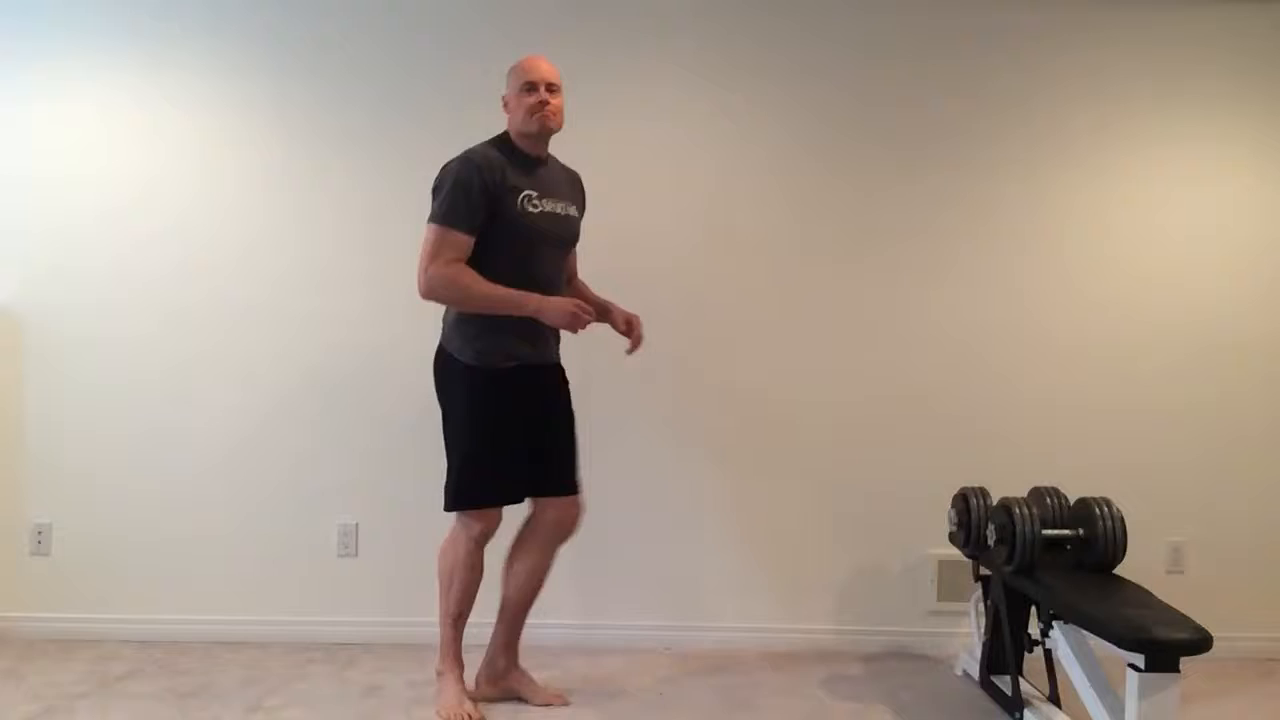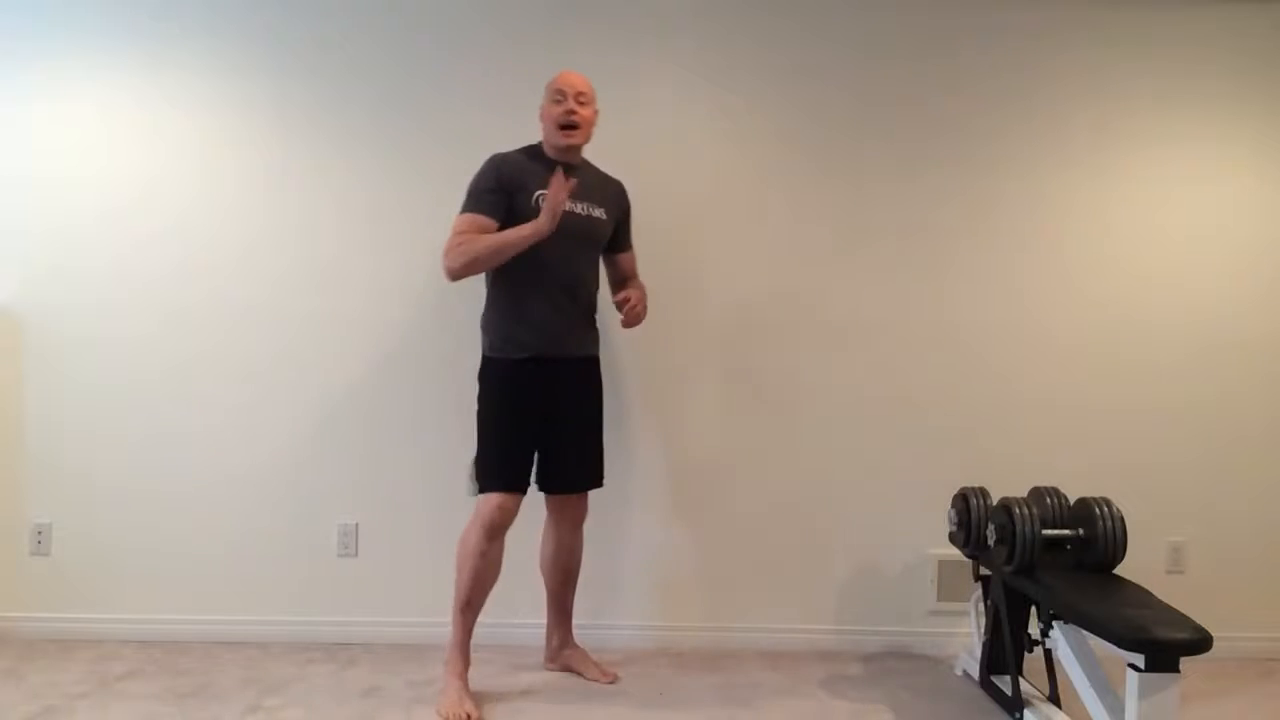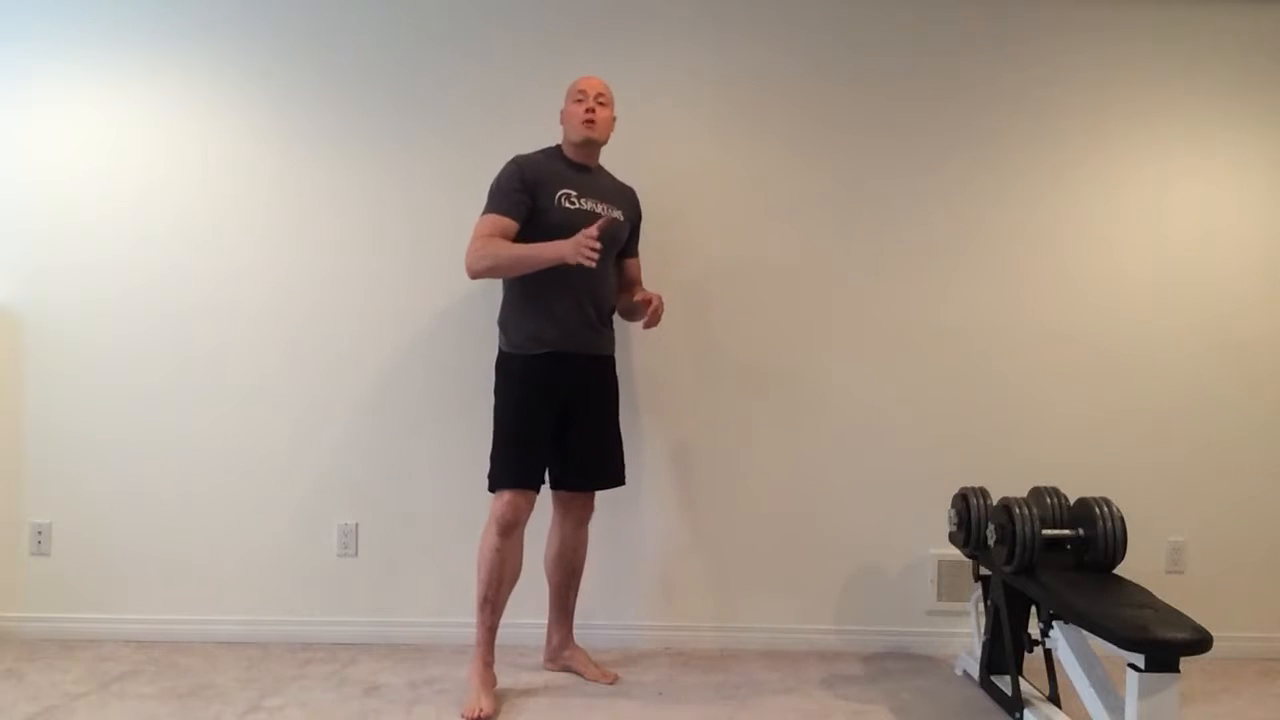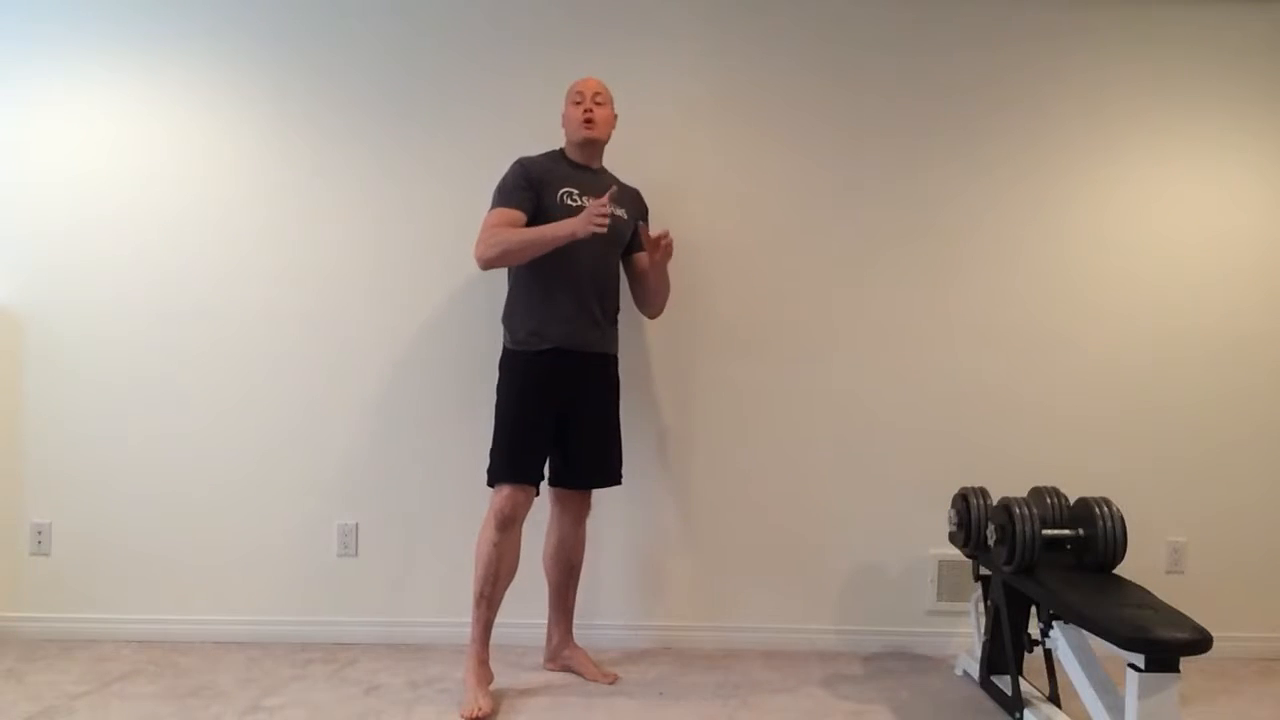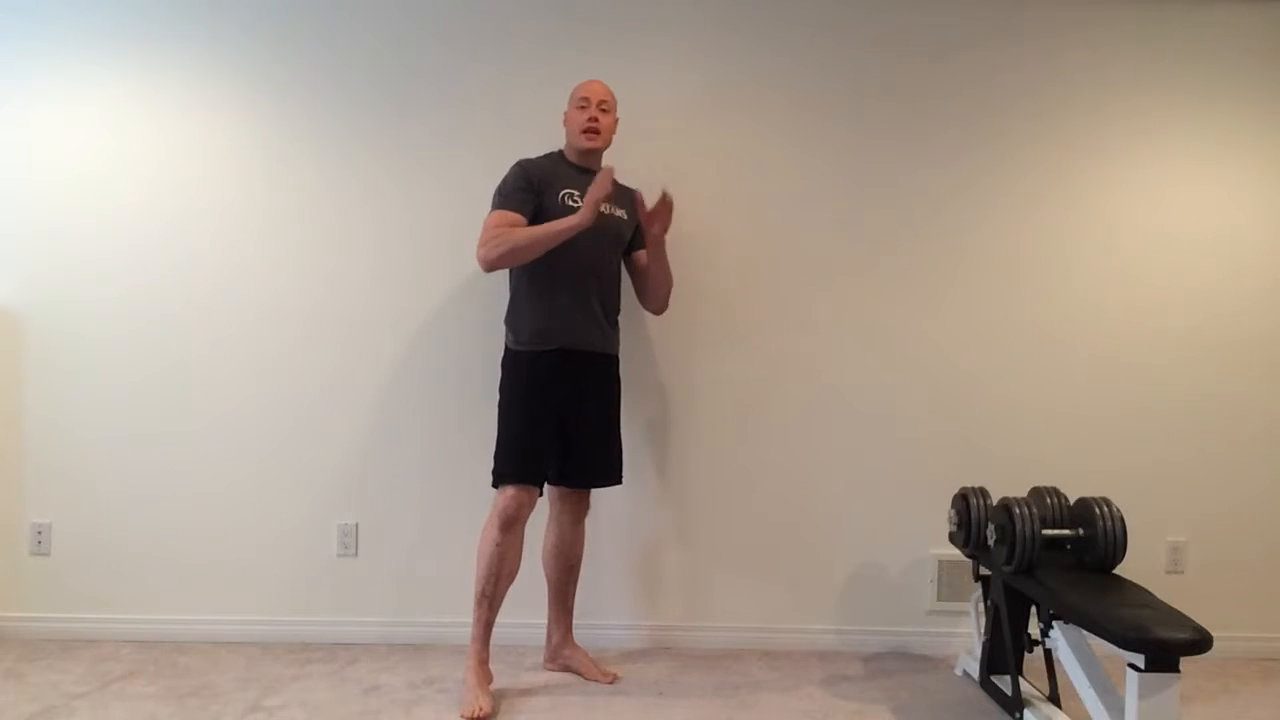
dt=0.5s
person 1, frame 1
left shoulder: (568, 184)
right shoulder: (473, 171)
right elbow: (434, 278)
left wrist: (605, 309)
right wrist: (539, 308)
left hip: (541, 371)
right hip: (478, 372)
left knee: (559, 513)
right knee: (477, 520)
left ankle: (502, 665)
person 1, frame 2
left shoulder: (610, 192)
right shoulder: (505, 172)
left elbow: (624, 272)
right elbow: (457, 260)
left wrist: (634, 295)
right wrist: (539, 224)
left hip: (578, 368)
right hip: (512, 365)
left knee: (569, 509)
right knee: (496, 509)
left ankle: (560, 642)
right ankle: (456, 665)
person 1, frame 3
left shoulder: (624, 198)
right shoulder: (526, 172)
right elbow: (478, 259)
left wrist: (643, 302)
right wrist: (563, 248)
left hip: (595, 366)
right hip: (529, 362)
left knee: (576, 506)
right knee: (511, 507)
left ankle: (561, 643)
right ankle: (482, 663)
person 1, frame 4
left shoulder: (629, 200)
right shoulder: (531, 173)
left elbow: (650, 306)
right elbow: (487, 251)
left wrist: (658, 263)
right wrist: (575, 226)
left hip: (596, 365)
right hip: (532, 359)
left knee: (574, 503)
right knee: (509, 502)
left ankle: (560, 642)
right ankle: (477, 661)
person 1, frame 5
left shoulder: (627, 199)
right shoulder: (531, 174)
left elbow: (656, 301)
right elbow: (489, 252)
left wrist: (656, 242)
right wrist: (579, 218)
left hip: (598, 364)
right hip: (535, 358)
left knee: (573, 501)
right knee: (514, 502)
left ankle: (560, 642)
right ankle: (477, 660)
